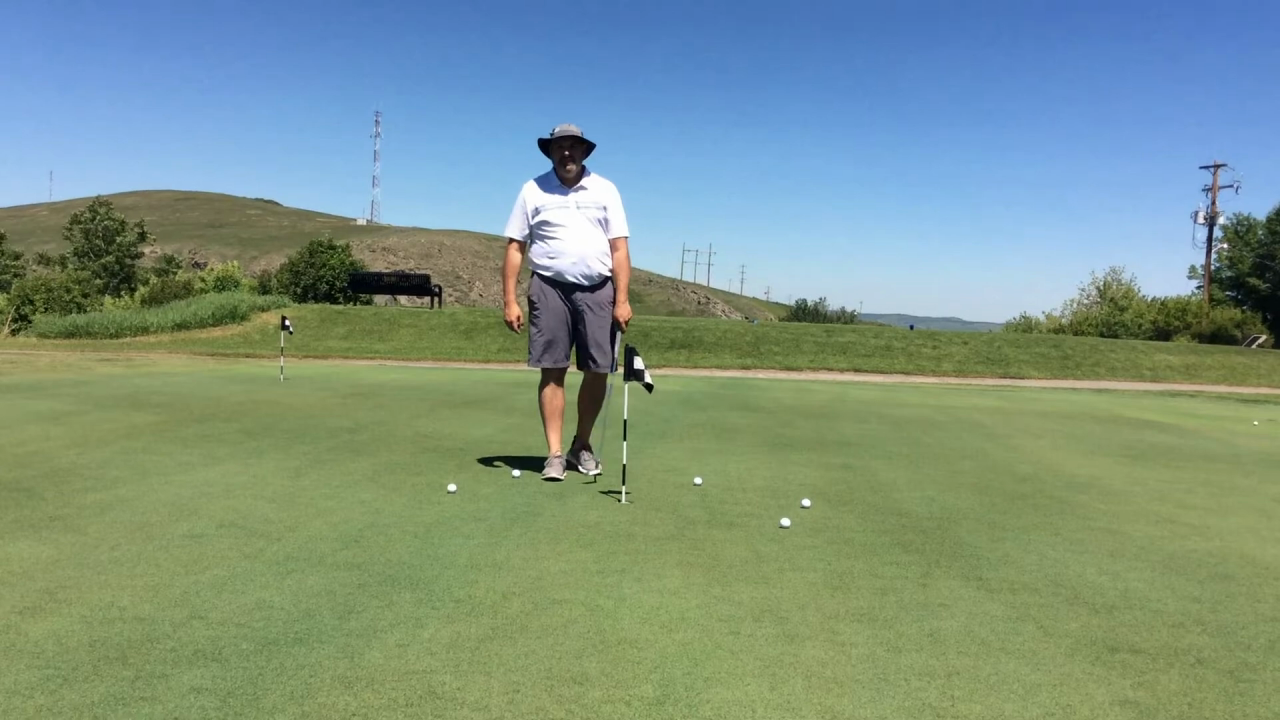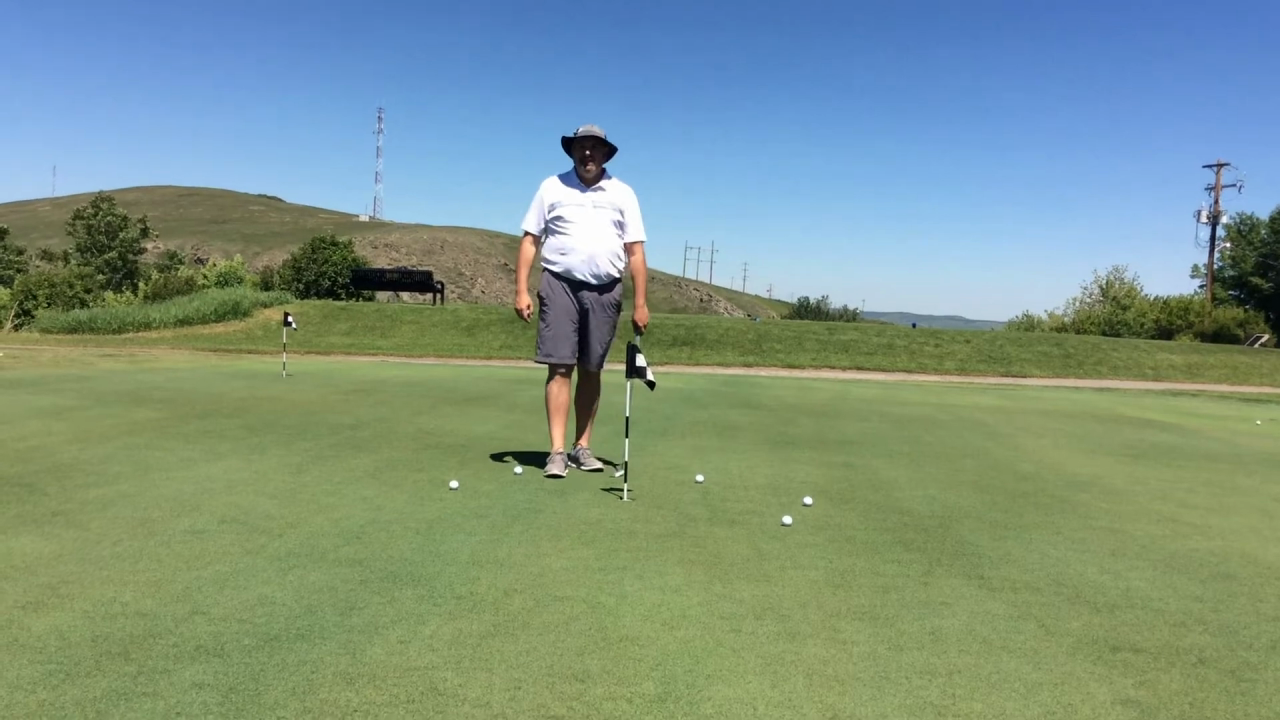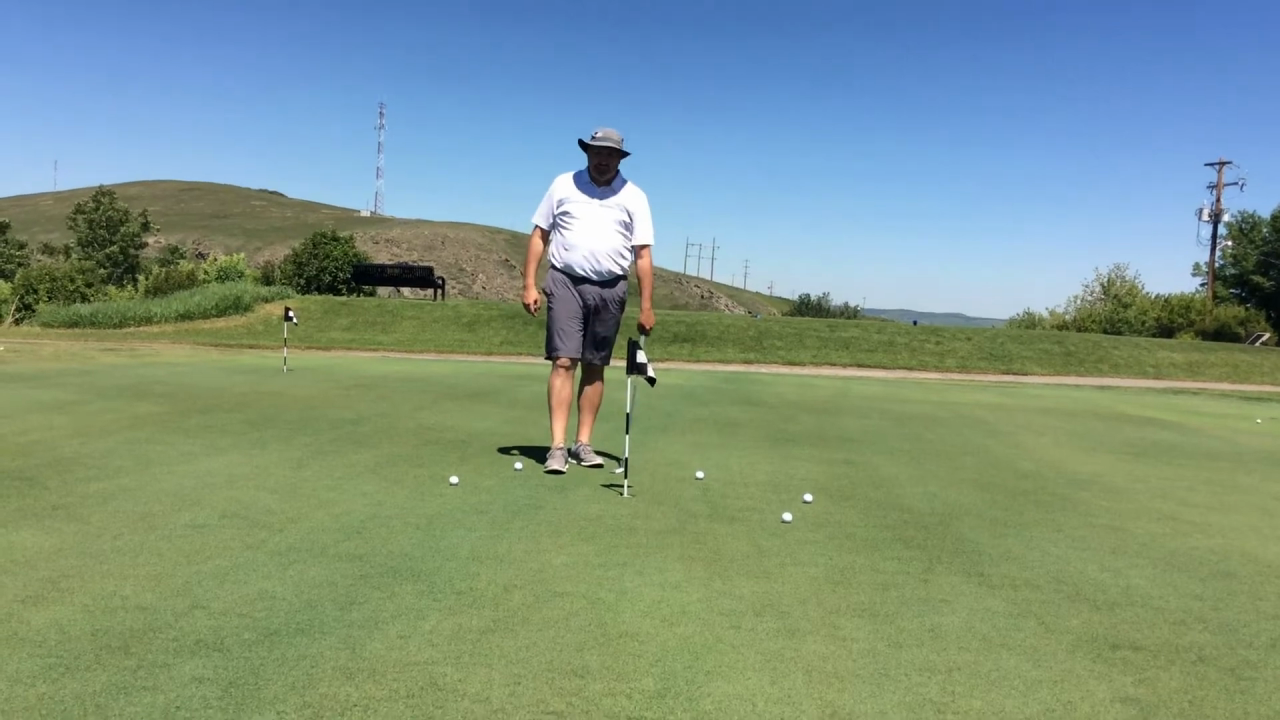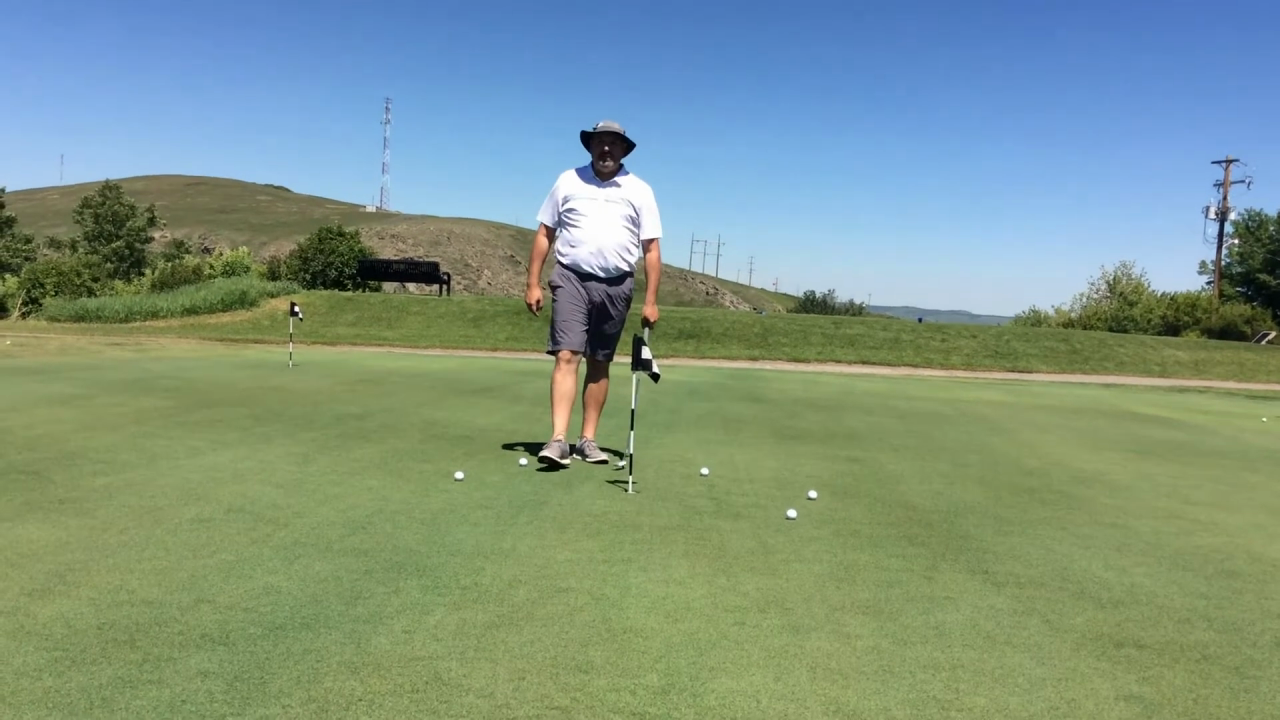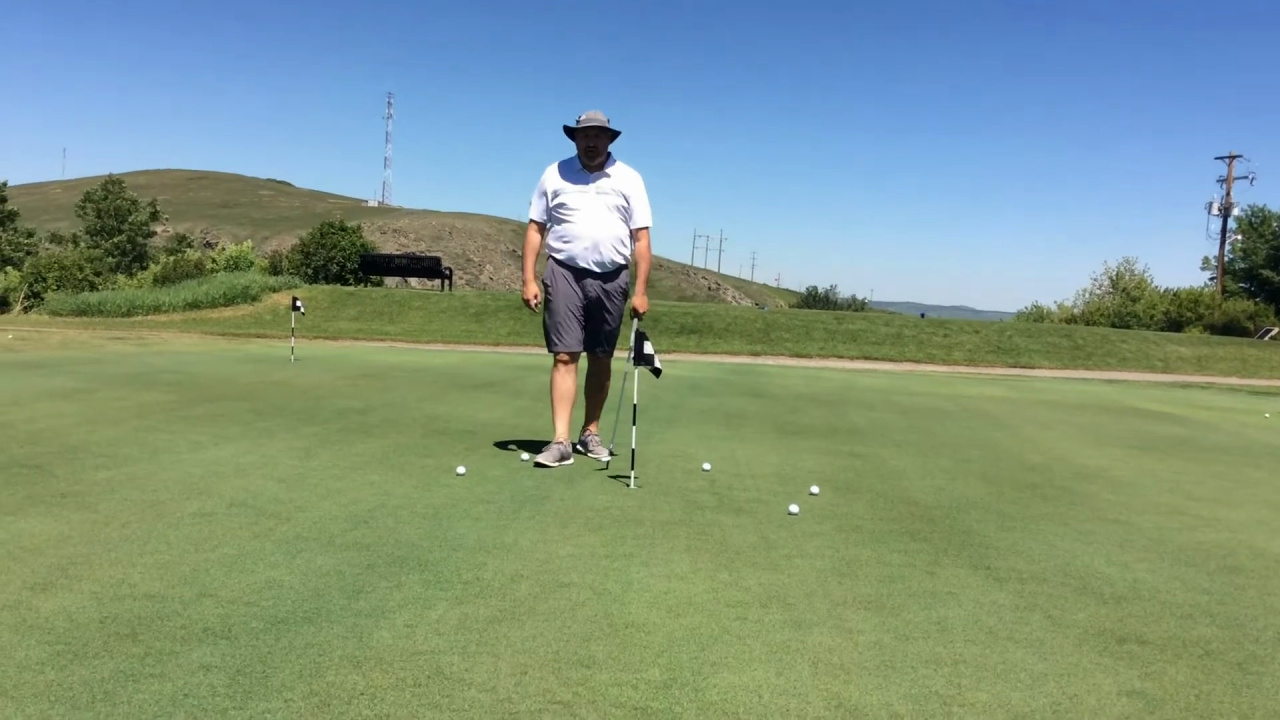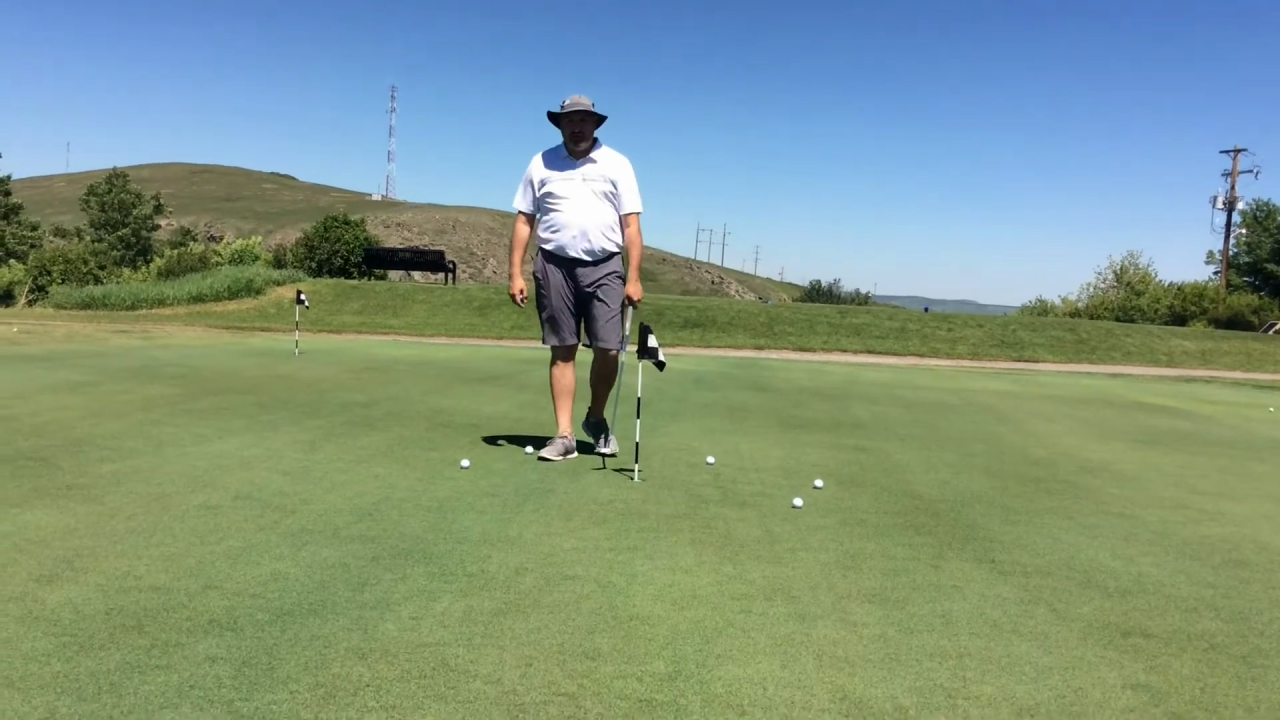
dt=0.4s
person 1, frame 1
left shoulder: (605, 190)
right shoulder: (532, 191)
left elbow: (619, 248)
right elbow: (515, 247)
left wrist: (622, 300)
right wrist: (510, 300)
left hip: (597, 291)
right hip: (551, 289)
left knee: (598, 372)
right knee: (552, 372)
left ankle: (582, 446)
right ankle: (555, 454)
person 1, frame 2
left shoulder: (623, 194)
right shoulder: (551, 188)
left elbow: (635, 251)
right elbow: (529, 240)
left wrist: (640, 304)
right wrist: (522, 290)
left hip: (605, 291)
right hip: (561, 286)
left knee: (591, 372)
right knee: (560, 368)
left ankle: (582, 446)
right ankle: (557, 451)
person 1, frame 3
left shoulder: (634, 196)
right shoulder: (563, 185)
left elbow: (643, 255)
right elbow: (539, 236)
left wrist: (646, 307)
right wrist: (529, 284)
left hip: (609, 288)
right hip: (566, 283)
left knee: (594, 367)
right knee: (564, 362)
left ankle: (583, 443)
right ankle: (558, 446)
person 1, frame 4
left shoulder: (640, 191)
right shoulder: (567, 182)
left elbow: (651, 248)
right elbow: (544, 234)
left wrist: (651, 300)
right wrist: (533, 283)
left hip: (616, 285)
right hip: (572, 279)
left knee: (599, 364)
right knee: (566, 356)
left ankle: (587, 439)
right ankle: (558, 439)
person 1, frame 5
left shoulder: (629, 179)
right shoulder: (555, 174)
left elbow: (641, 238)
right elbow: (535, 228)
left wrist: (640, 290)
right wrist: (529, 279)
left hip: (612, 279)
right hip: (565, 274)
left knee: (600, 359)
right knee: (565, 357)
left ankle: (590, 433)
right ankle: (561, 441)
person 1, frame 6
left shoulder: (617, 164)
right shoulder: (541, 164)
left elbow: (631, 224)
right elbow: (524, 221)
left wrist: (634, 277)
right wrist: (516, 272)
left hip: (605, 268)
right hip: (556, 266)
left knee: (607, 350)
right knee: (562, 351)
left ankle: (596, 417)
right ankle: (564, 435)
